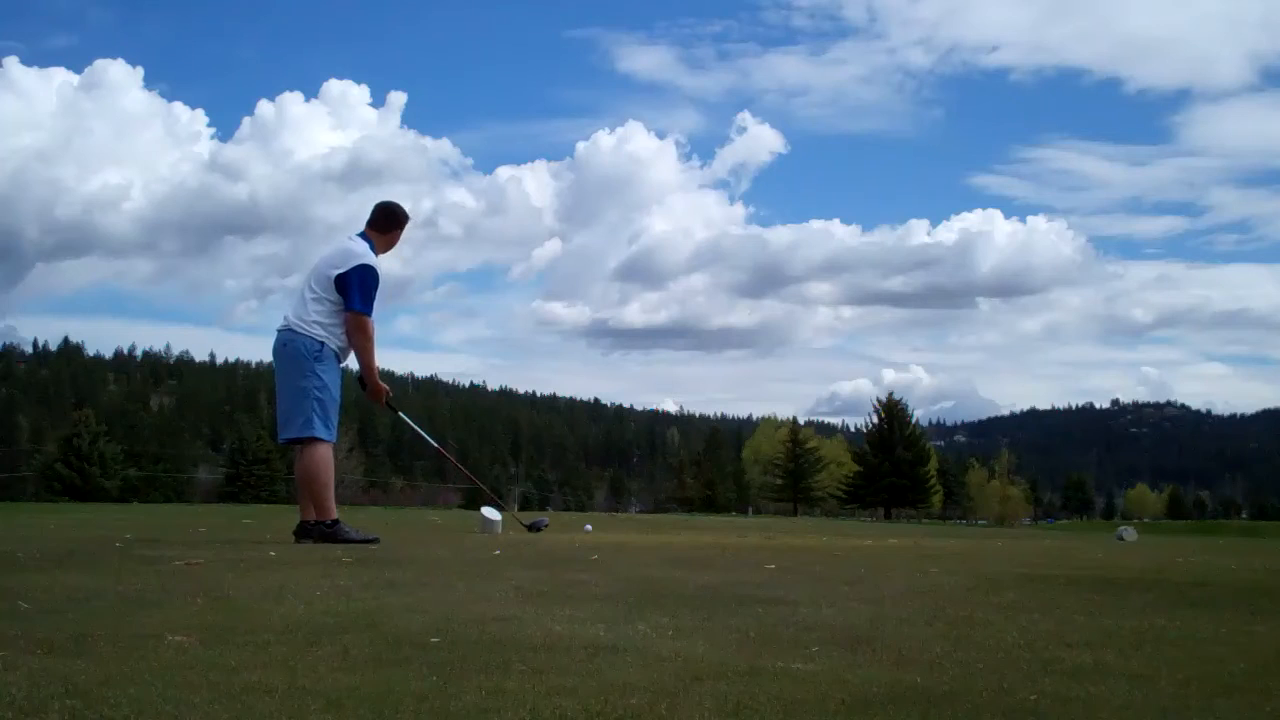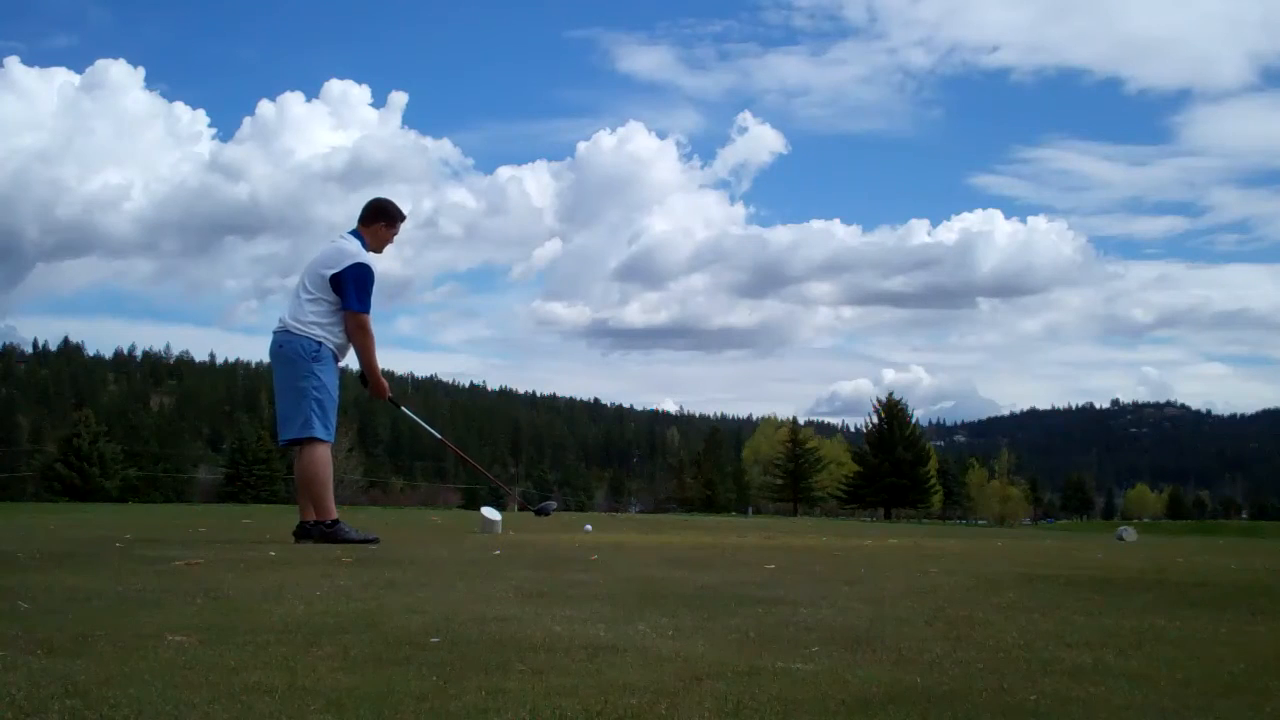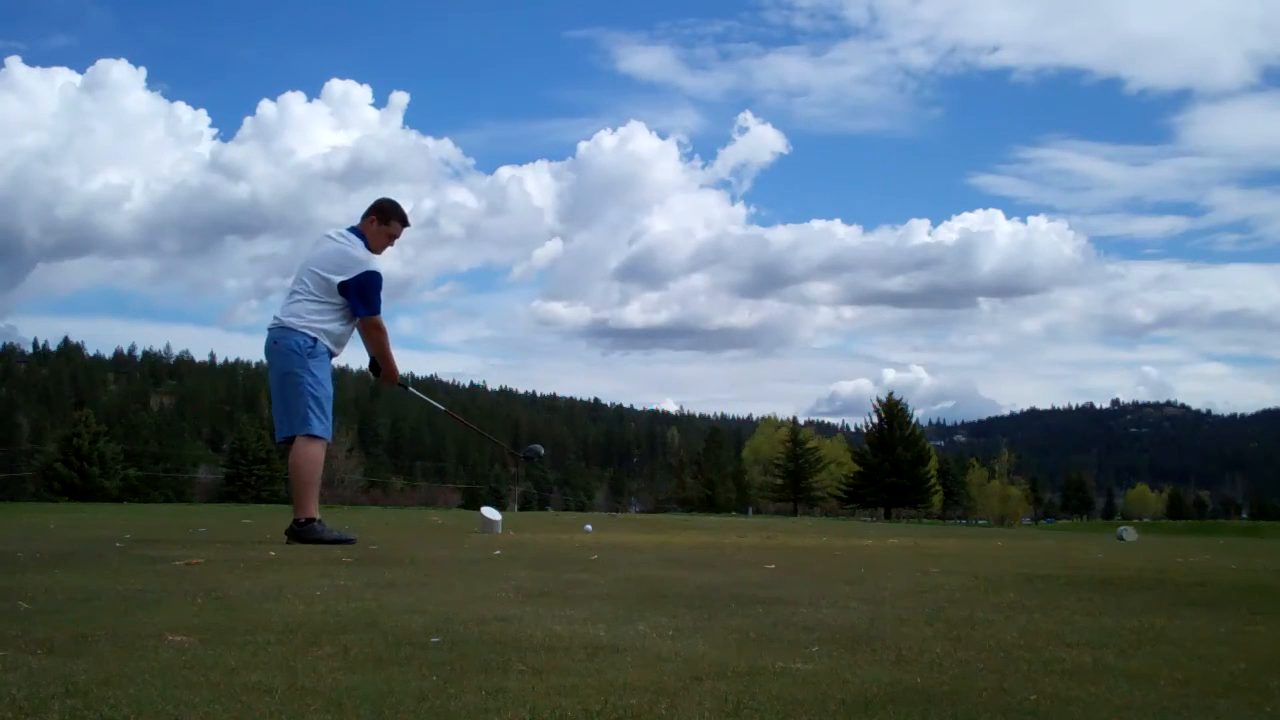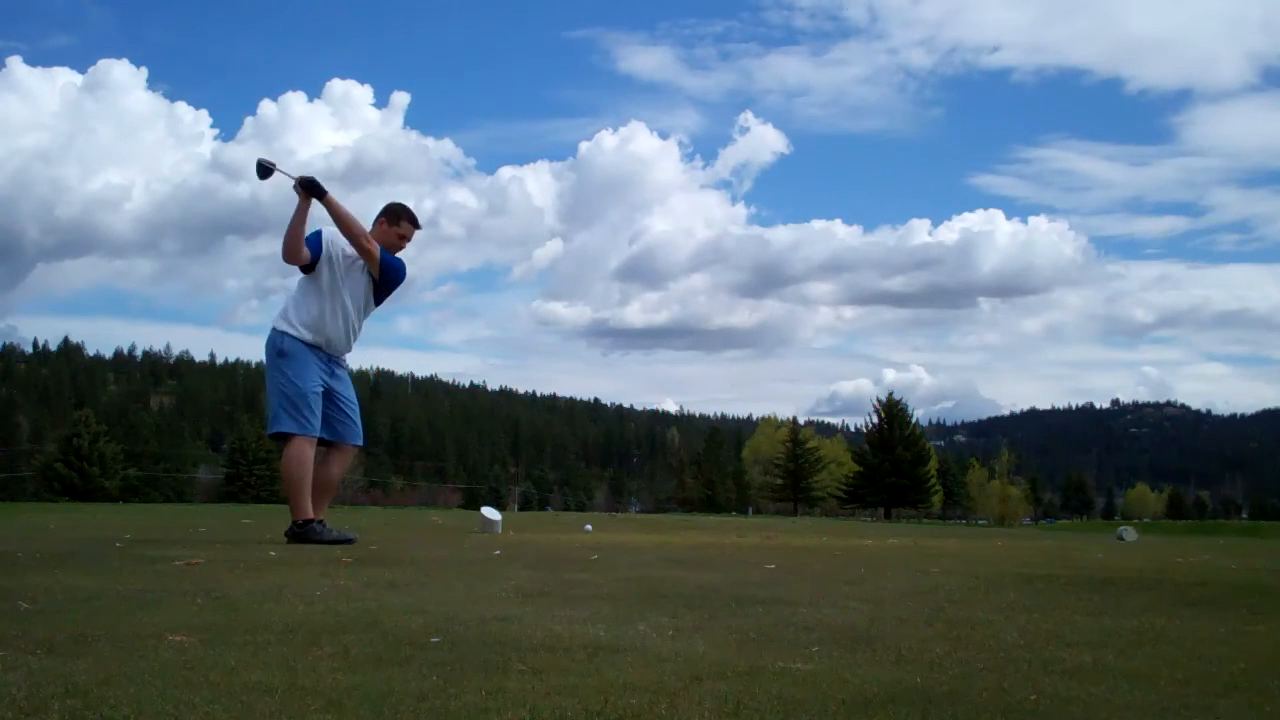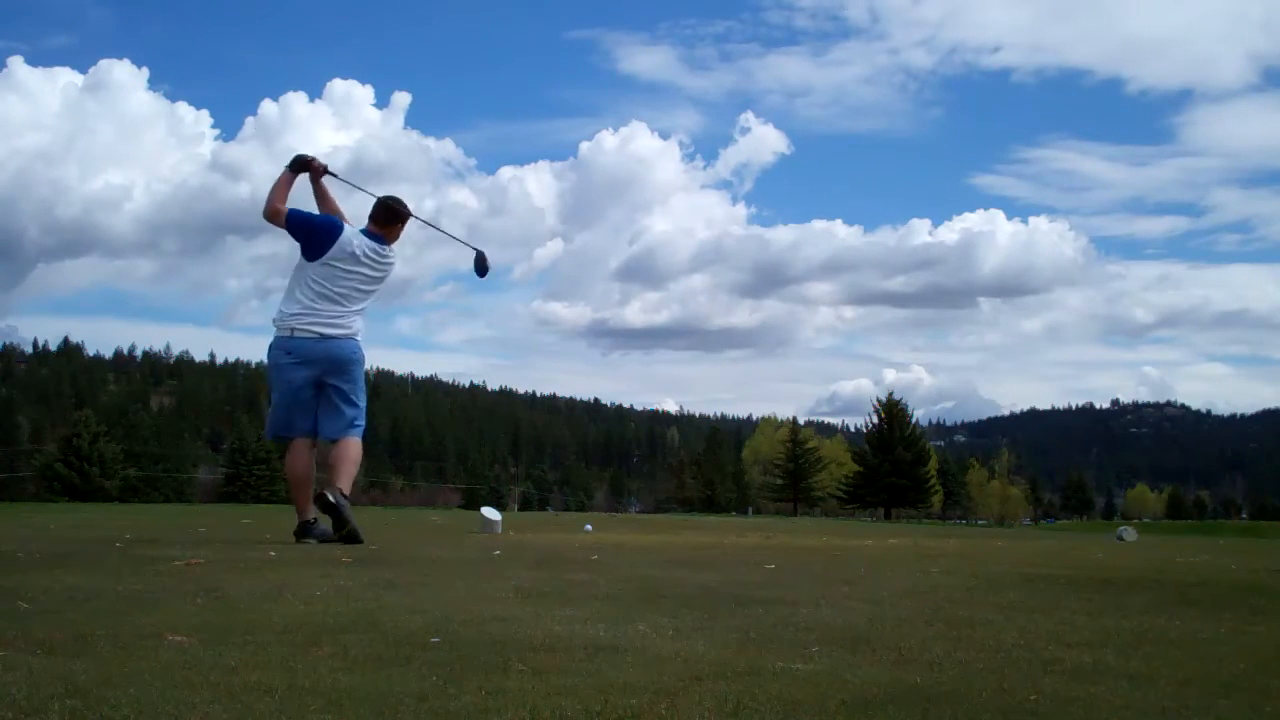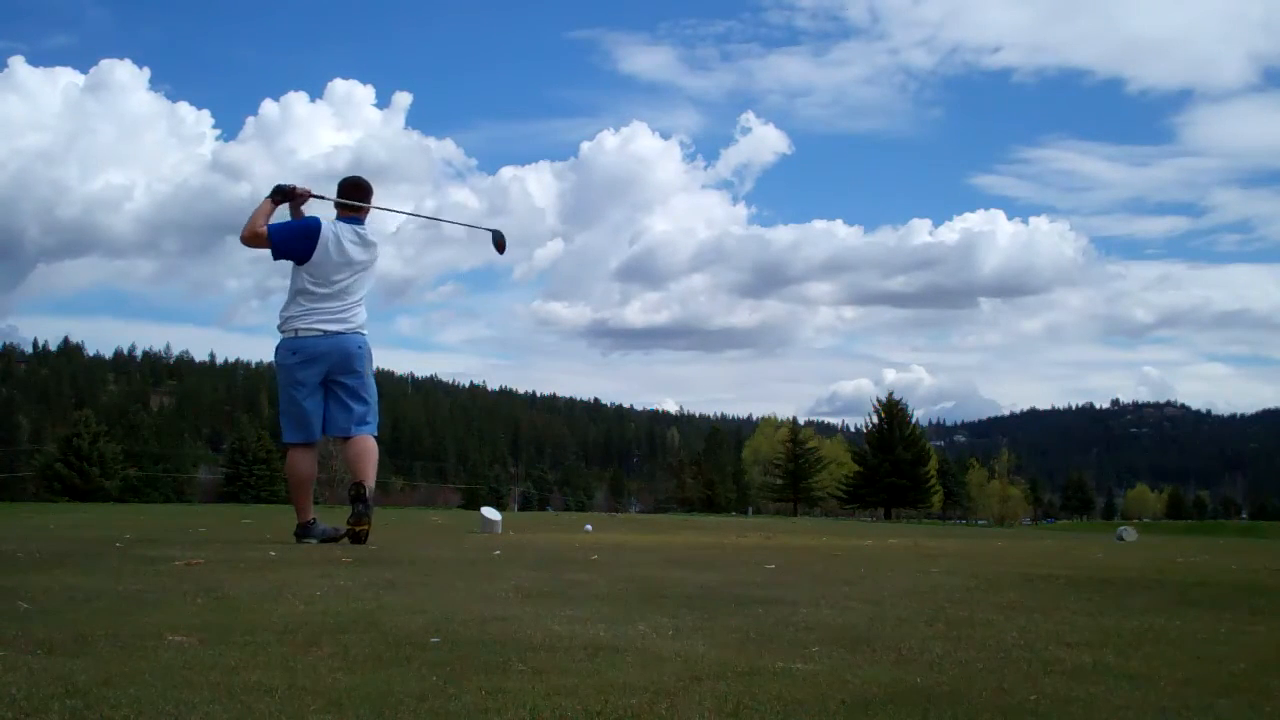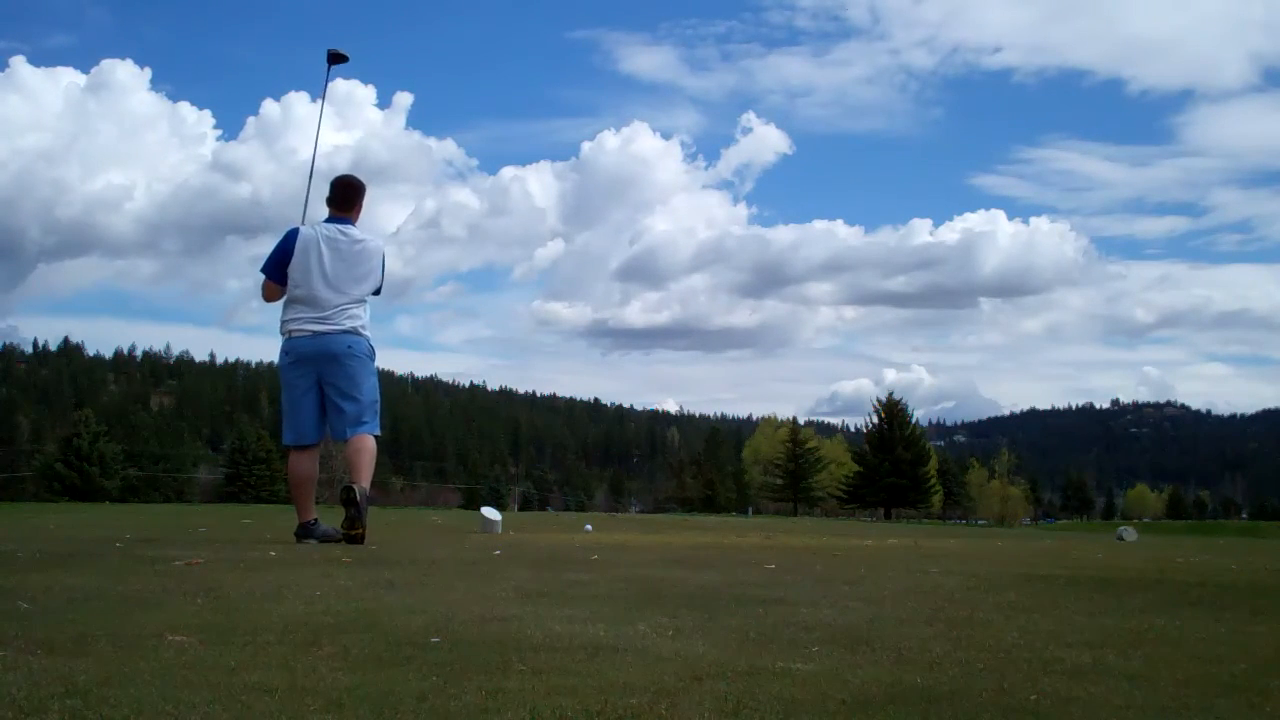
dt=0.7s
person 1, frame 1
left shoulder: (348, 250)
right shoulder: (364, 264)
left elbow: (356, 322)
right elbow: (358, 328)
left wrist: (369, 374)
right wrist: (372, 379)
left hip: (296, 343)
right hip: (311, 348)
left knee: (308, 438)
right knee: (317, 437)
left ankle: (308, 523)
right ankle: (327, 523)
person 1, frame 2
left shoulder: (339, 248)
right shoulder: (357, 262)
left elbow: (350, 323)
right elbow: (358, 327)
left wrist: (367, 373)
right wrist: (375, 378)
left hip: (293, 346)
right hip: (309, 349)
left knee: (308, 438)
right knee: (316, 437)
left ankle: (308, 523)
right ankle: (328, 523)
person 1, frame 3
left shoulder: (335, 240)
right shoulder: (364, 267)
right elbow: (373, 327)
left wrist: (376, 360)
right wrist: (390, 369)
left hip: (291, 343)
right hip: (303, 345)
left knee: (313, 436)
right knee: (311, 433)
left ankle: (306, 522)
right ankle: (305, 523)
person 1, frame 4
left shoulder: (393, 268)
right shoulder: (327, 240)
left elbow: (366, 247)
right elbow: (292, 255)
left wrist: (325, 197)
right wrist: (304, 203)
left hip: (333, 360)
right hip: (294, 345)
left knee: (346, 442)
right knee: (302, 434)
left ankle: (313, 519)
right ankle: (303, 523)
person 1, frame 5
left shoulder: (334, 232)
right shoulder: (386, 261)
left elbow: (272, 211)
left wrist: (295, 170)
right wrist: (317, 181)
left hip: (293, 344)
right hip: (343, 349)
left knee: (299, 436)
right knee: (347, 432)
left ankle: (307, 521)
right ankle: (337, 494)
person 1, frame 6
left shoulder: (317, 231)
right shoulder: (371, 245)
left elbow: (251, 234)
left wrist: (275, 197)
right wrist: (296, 208)
left hip: (302, 344)
right hip: (351, 343)
left knee: (302, 438)
right knee: (358, 429)
left ankle: (307, 523)
right ankle: (364, 490)
person 1, frame 7
left shoulder: (298, 238)
right shoulder: (374, 249)
left elbow: (270, 293)
left hip: (299, 345)
right hip: (349, 344)
left knee: (303, 440)
right knee: (360, 428)
left ankle: (307, 523)
right ankle: (358, 490)
